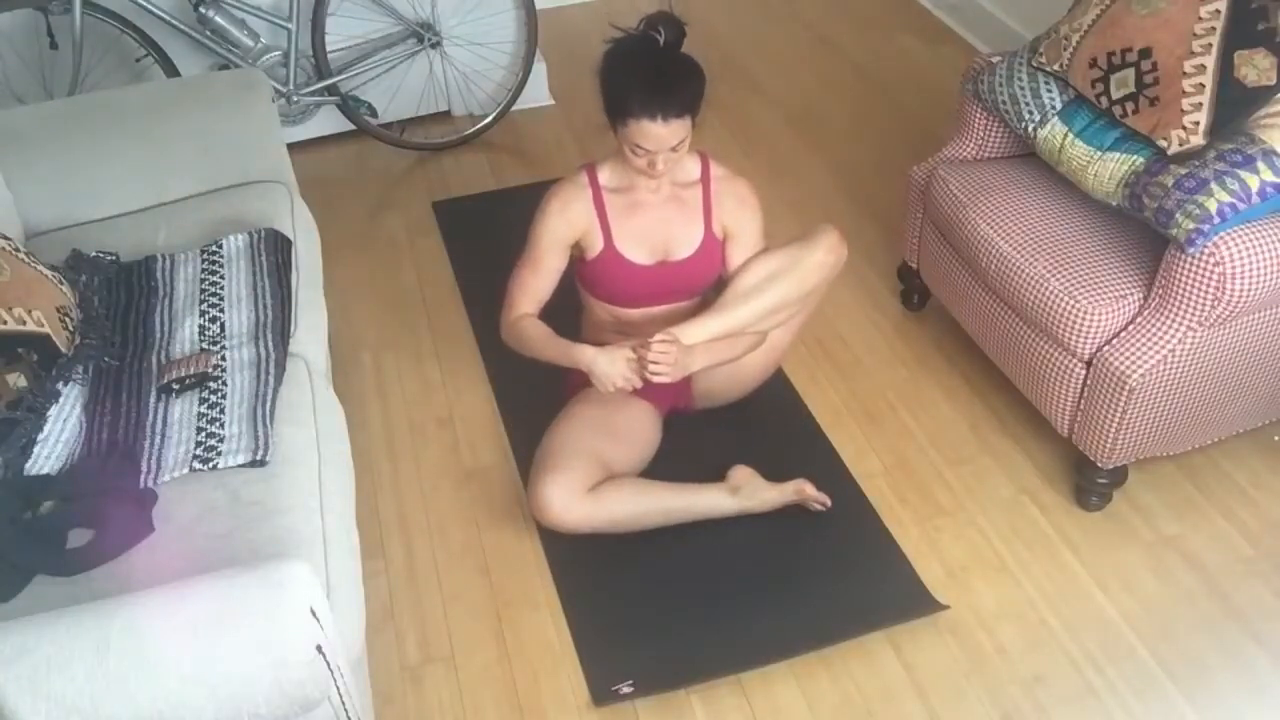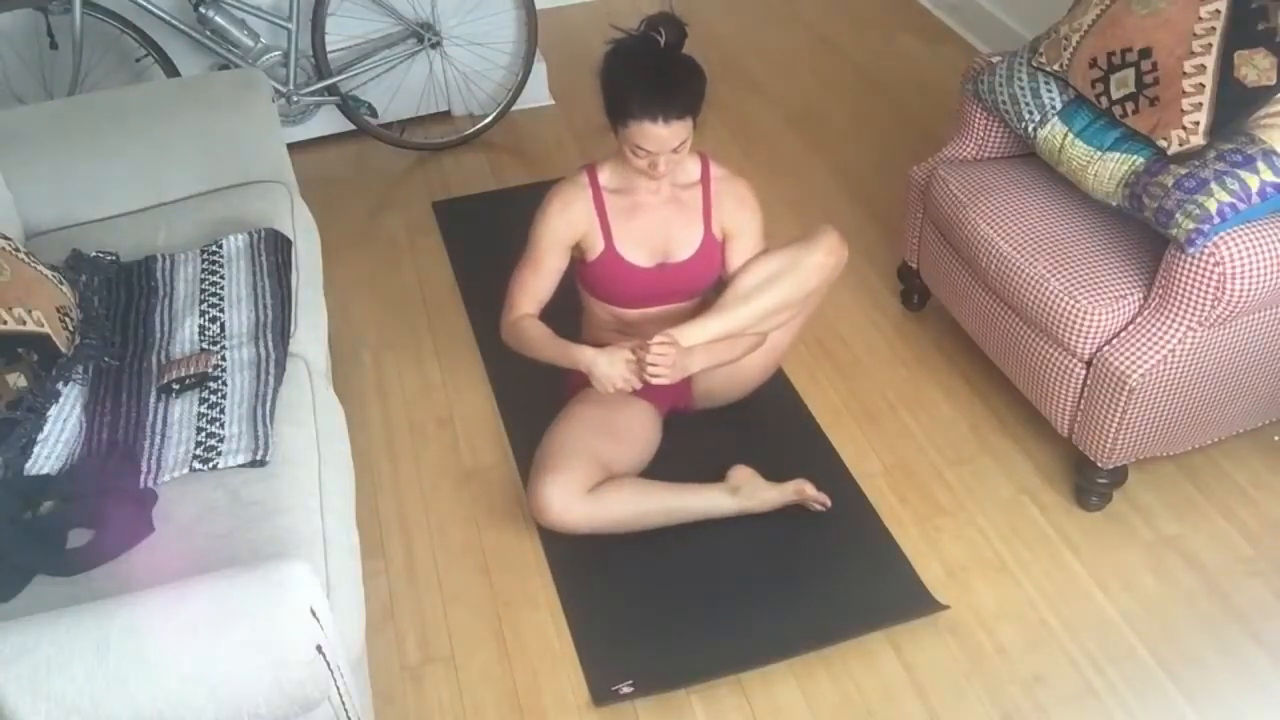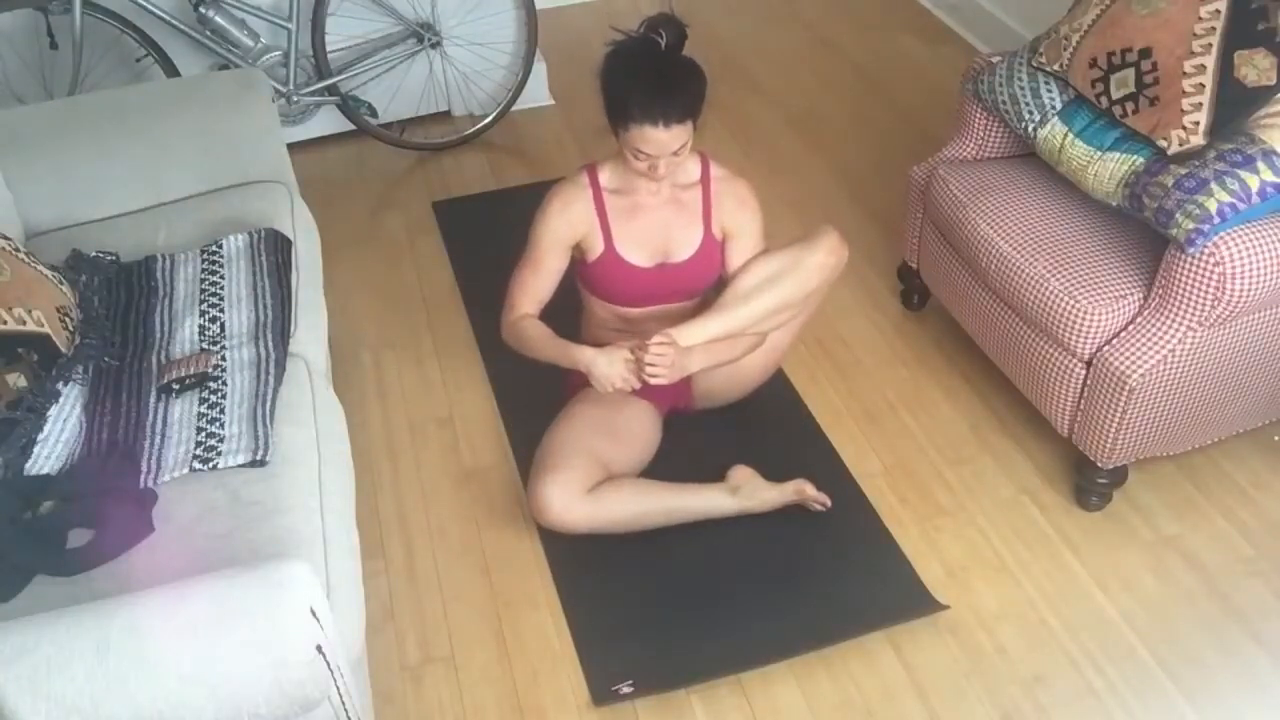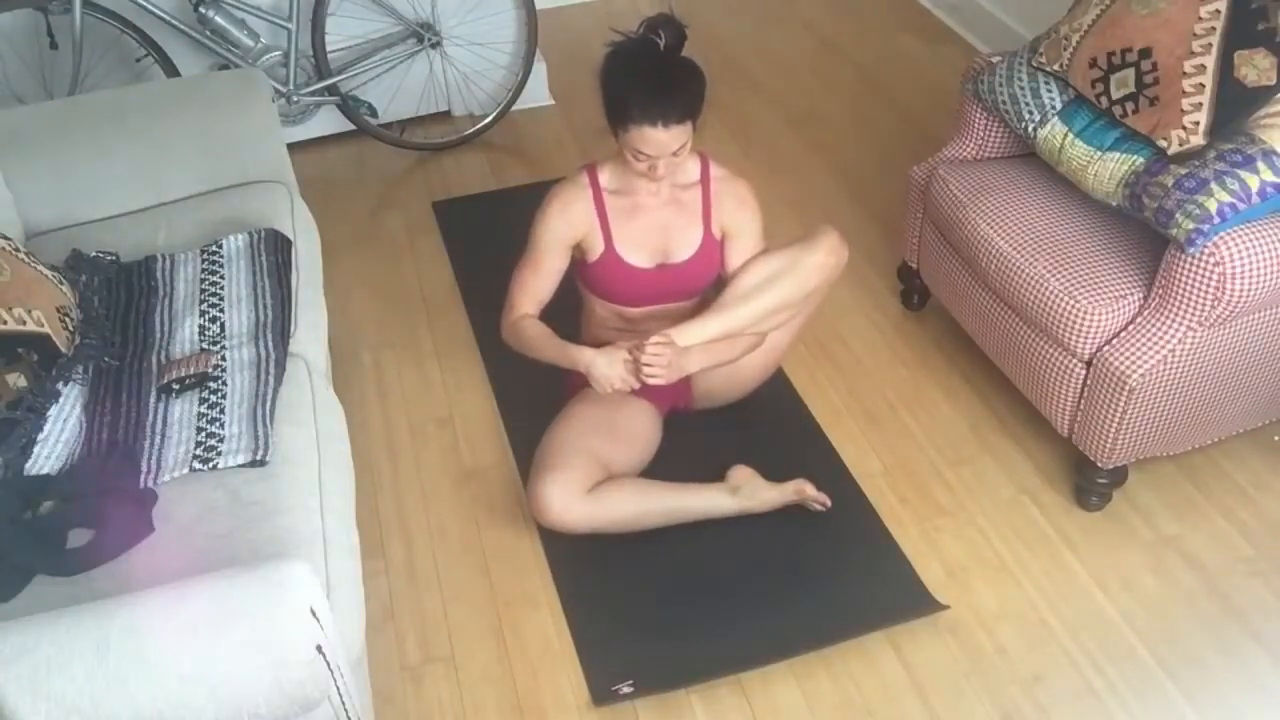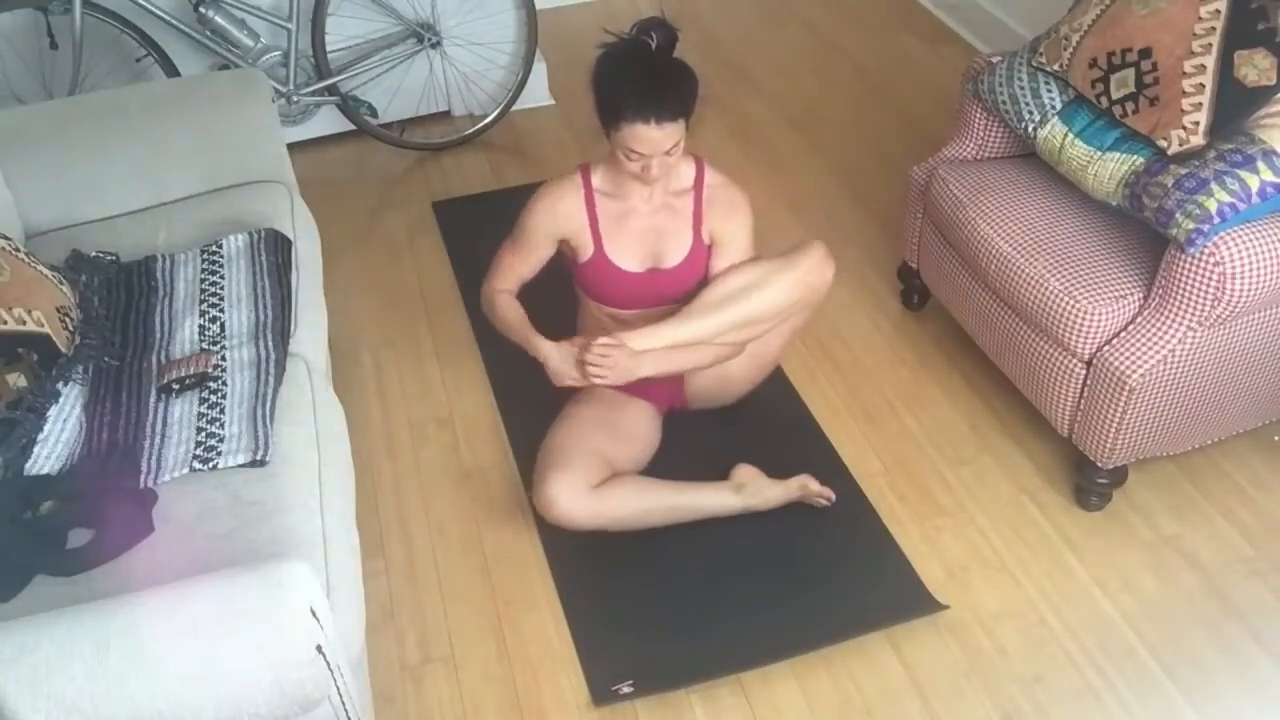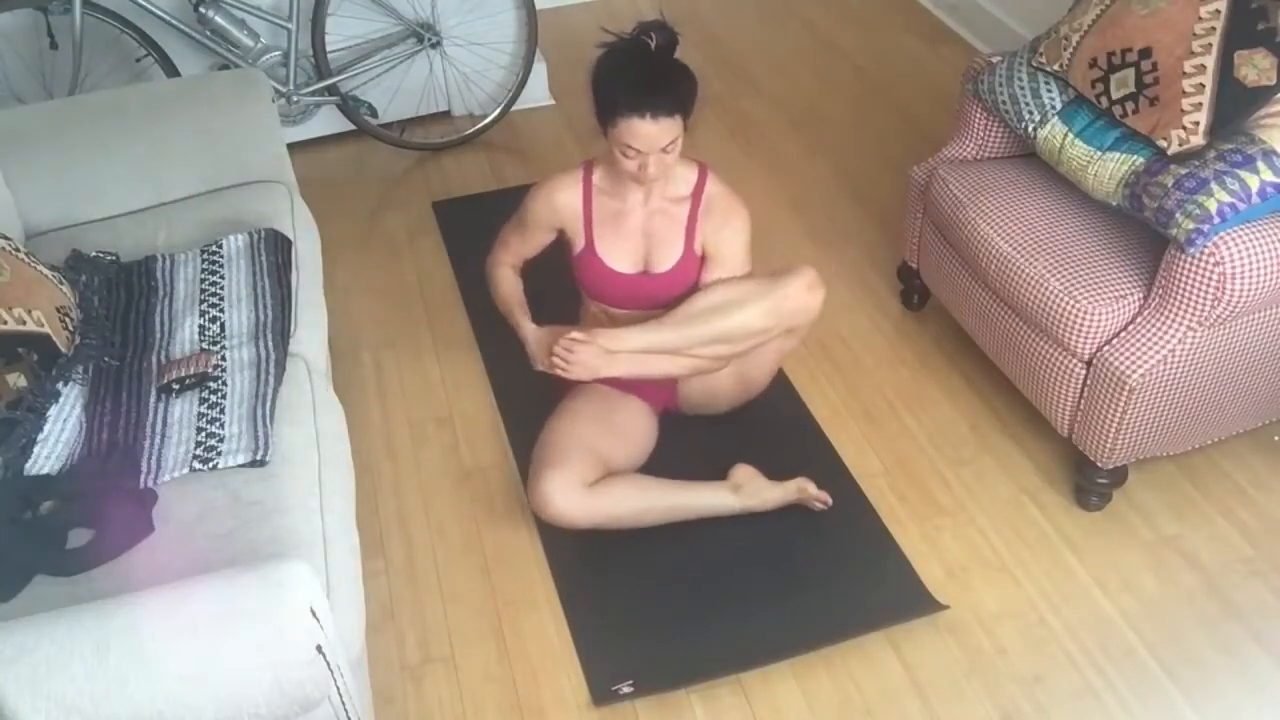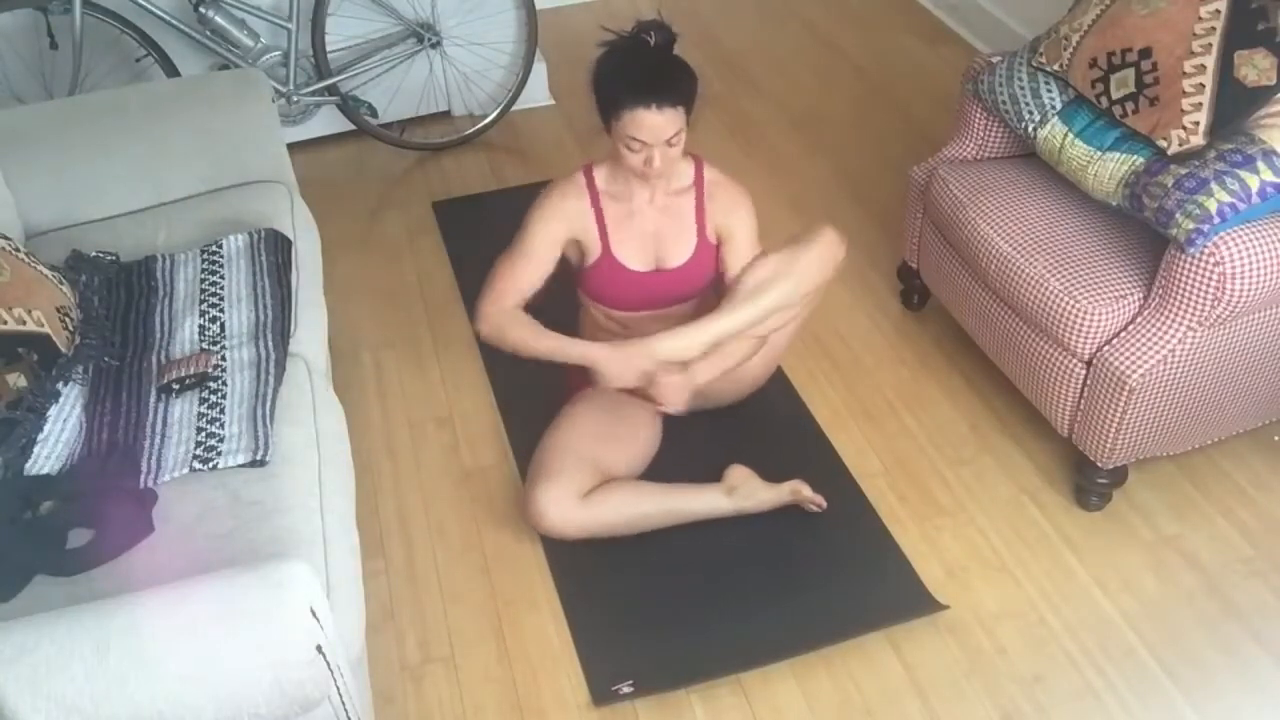
dt=0.3s
person 1, frame 1
left shoulder: (730, 194)
right shoulder: (573, 203)
left elbow: (752, 326)
right elbow: (516, 321)
left wrist: (687, 353)
right wrist: (588, 356)
left hip: (707, 369)
right hip: (619, 384)
left knee: (826, 247)
right knee: (555, 502)
left ankle: (676, 339)
right ankle: (738, 496)
person 1, frame 2
left shoulder: (730, 196)
right shoulder: (573, 204)
left elbow: (751, 325)
right elbow: (516, 321)
left wrist: (686, 355)
right wrist: (587, 358)
left hip: (706, 369)
right hip: (618, 383)
left knee: (827, 248)
right knee: (554, 503)
left ankle: (673, 341)
right ankle: (737, 495)
person 1, frame 3
left shoulder: (729, 195)
right shoulder: (572, 204)
left elbow: (751, 325)
right elbow: (516, 322)
left wrist: (684, 354)
right wrist: (587, 358)
left hip: (706, 370)
right hip: (618, 381)
left knee: (826, 249)
right knee: (554, 503)
left ankle: (676, 342)
right ankle: (736, 496)
person 1, frame 4
left shoulder: (729, 195)
right shoulder: (573, 204)
left elbow: (751, 323)
right elbow: (517, 322)
left wrist: (682, 356)
right wrist: (585, 359)
left hip: (706, 369)
right hip: (617, 379)
left knee: (827, 248)
right knee: (554, 502)
left ankle: (676, 345)
right ankle: (736, 495)
person 1, frame 5
left shoulder: (723, 201)
right shoulder: (564, 204)
left elbow: (729, 333)
right elbow: (497, 290)
left wrist: (636, 353)
right wrist: (545, 350)
left hip: (702, 370)
right hip: (619, 385)
left knee: (813, 265)
right knee: (559, 499)
left ankle: (629, 346)
right ankle: (738, 494)
person 1, frame 6
left shoulder: (721, 211)
right shoulder: (563, 197)
left elbow: (719, 347)
right elbow: (502, 263)
left wrist: (608, 353)
right wrist: (528, 331)
left hip: (700, 377)
right hip: (615, 387)
left knee: (803, 291)
right knee: (554, 496)
left ankle: (607, 341)
right ankle: (737, 494)
person 1, frame 7
left shoulder: (722, 197)
right shoulder: (568, 204)
left elbow: (760, 297)
right elbow: (492, 317)
left wrist: (688, 375)
right wrist: (596, 355)
left hip: (704, 369)
right hip: (619, 380)
left knee: (826, 246)
right knee: (550, 509)
left ankle: (674, 349)
right ankle: (736, 495)
